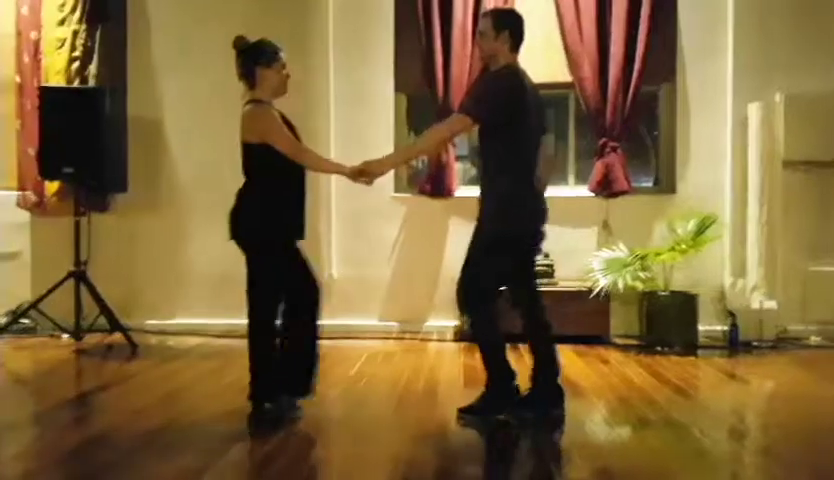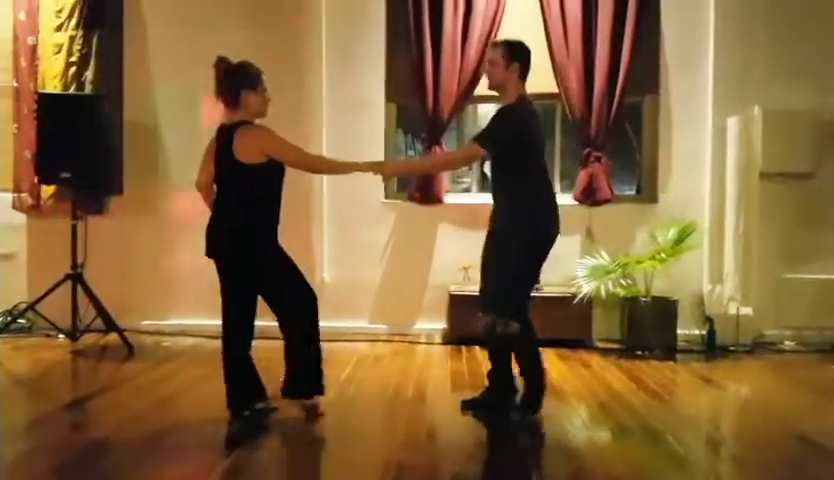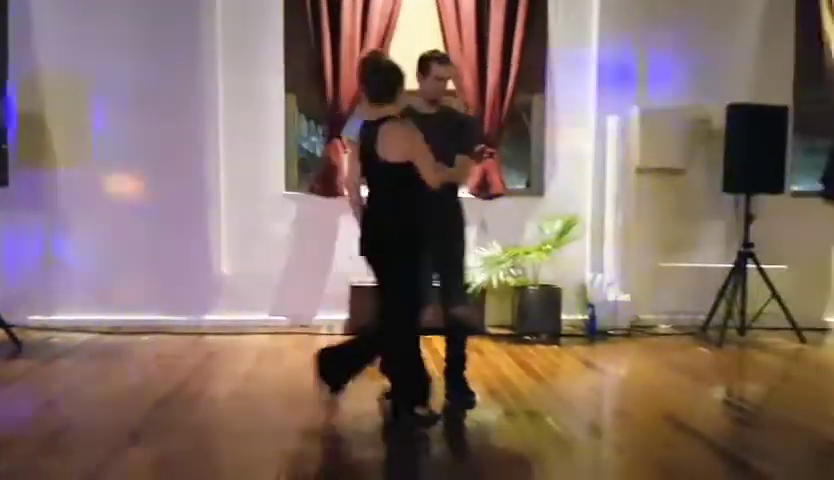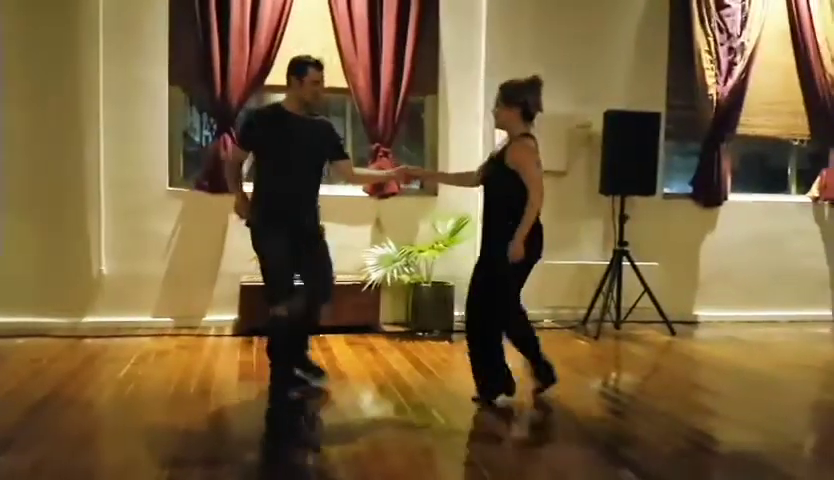
dt=1s
person 1, frame 1
left shoulder: (496, 83)
right shoulder: (524, 88)
left elbow: (448, 130)
right elbow: (542, 154)
left wrist: (388, 162)
left hip: (504, 213)
right hip: (524, 212)
left knee: (475, 298)
right knee: (527, 302)
left ankle: (501, 392)
right ankle: (546, 393)
person 1, frame 2
left shoulder: (516, 117)
right shoulder: (514, 116)
left elbow: (463, 158)
left wrist: (405, 168)
left hip: (532, 227)
right hip: (507, 225)
left knee: (510, 308)
right knee: (493, 308)
left ankle: (532, 385)
right ankle: (499, 391)
person 1, frame 3
left shoulder: (459, 122)
right shoulder: (399, 121)
left elbow: (464, 169)
left hip: (449, 219)
left knee: (456, 301)
left ankle: (455, 377)
person 1, frame 4
left shoulder: (323, 129)
right shoulder: (260, 120)
left elbow: (350, 174)
right elbow: (233, 164)
left wrist: (389, 175)
right wrist: (239, 196)
left hip: (307, 224)
right hip: (270, 223)
left knee: (321, 290)
right knee: (281, 297)
left ankle: (297, 353)
right ankle: (281, 369)
person 2, frame 1
left shoulder: (268, 113)
right shoulder: (259, 113)
left elbow: (291, 158)
right elbow: (299, 154)
right wrist: (345, 170)
left hip: (270, 223)
right hip: (260, 224)
left knee: (268, 304)
right knee: (303, 294)
left ankle: (269, 392)
right ankle: (280, 390)
person 2, frame 2
left shoulder: (221, 136)
right shoulder: (255, 135)
left elbow: (204, 183)
right elbow: (311, 163)
right wrist: (362, 166)
left hip: (226, 239)
right hip: (252, 241)
left knee: (239, 316)
right knee: (300, 304)
left ankle: (245, 400)
right ankle: (301, 387)
person 2, frame 3
left shoulder: (362, 132)
right shoulder: (403, 131)
left elbow: (353, 186)
right elbow: (434, 179)
right wrist: (454, 170)
left hip: (377, 236)
right hip: (404, 239)
left knee: (396, 316)
right knee: (401, 319)
person 2, frame 4
left shoulder: (522, 147)
right shoulder: (507, 147)
left elbow: (536, 194)
right elbow: (475, 179)
left wrist: (520, 238)
right wrist: (429, 175)
left hip: (515, 243)
right hip: (499, 242)
left knee: (484, 309)
right knee: (505, 308)
left ankle: (493, 383)
right ankle: (540, 370)
